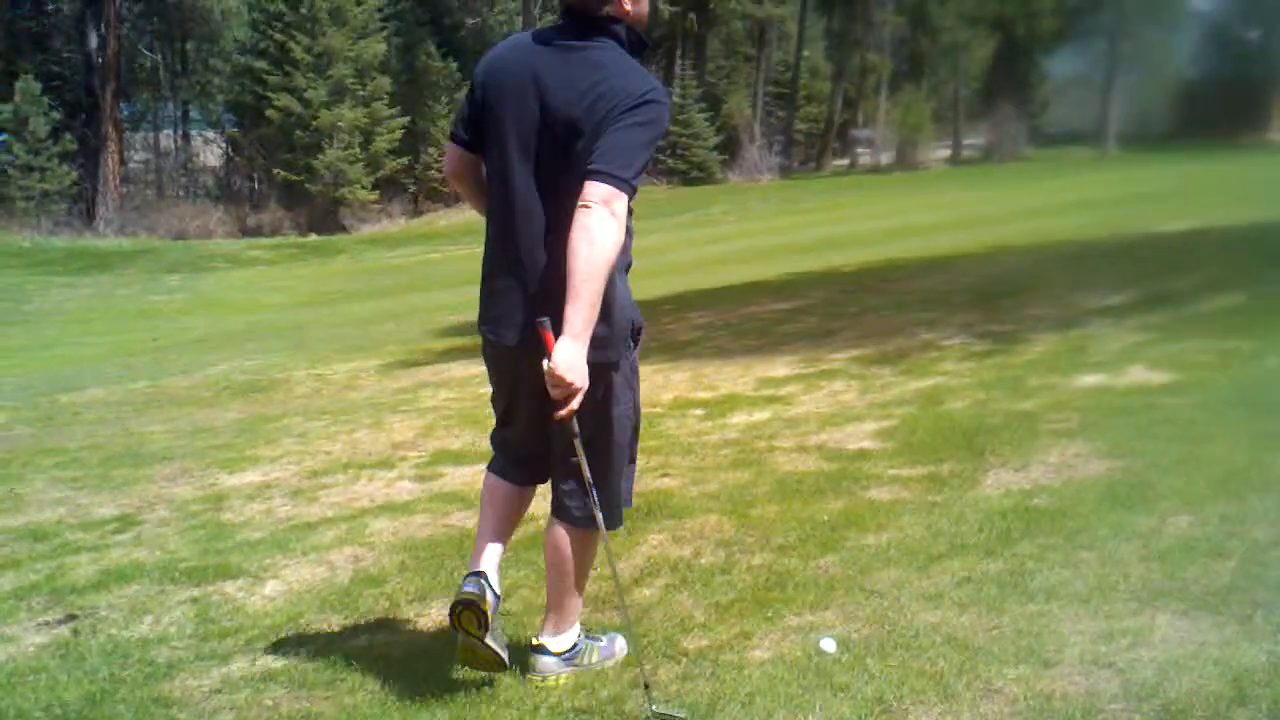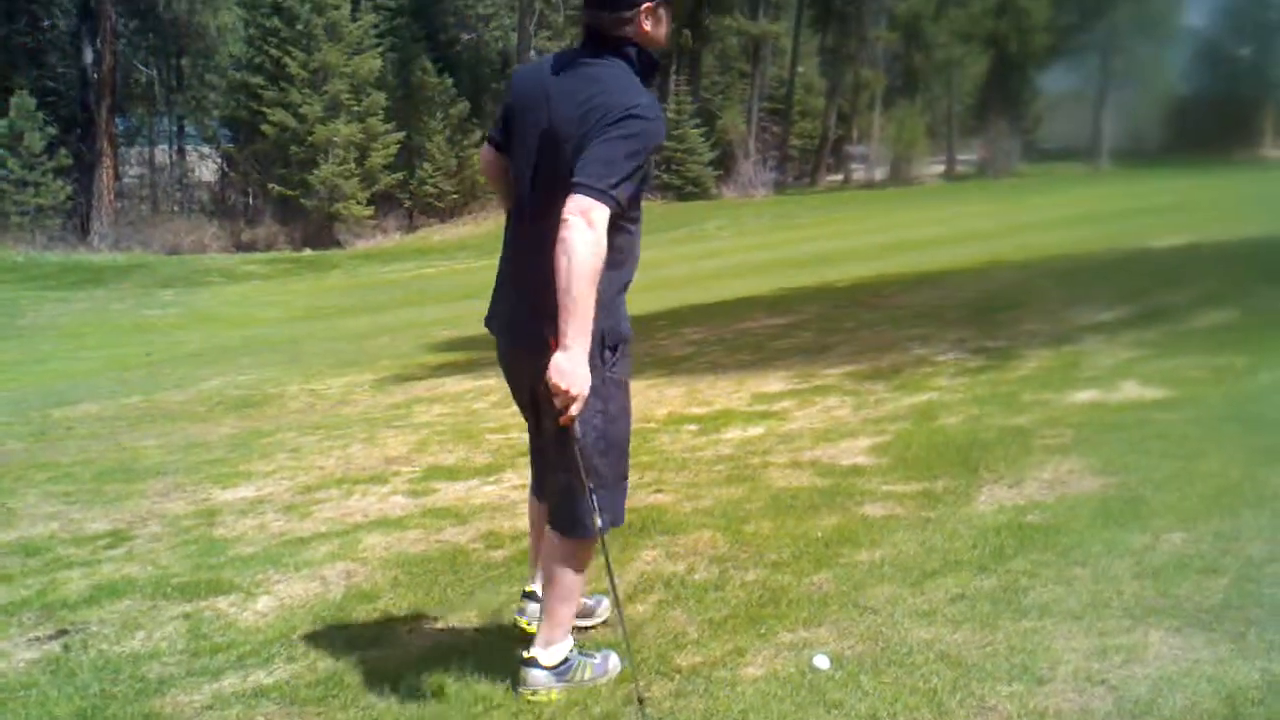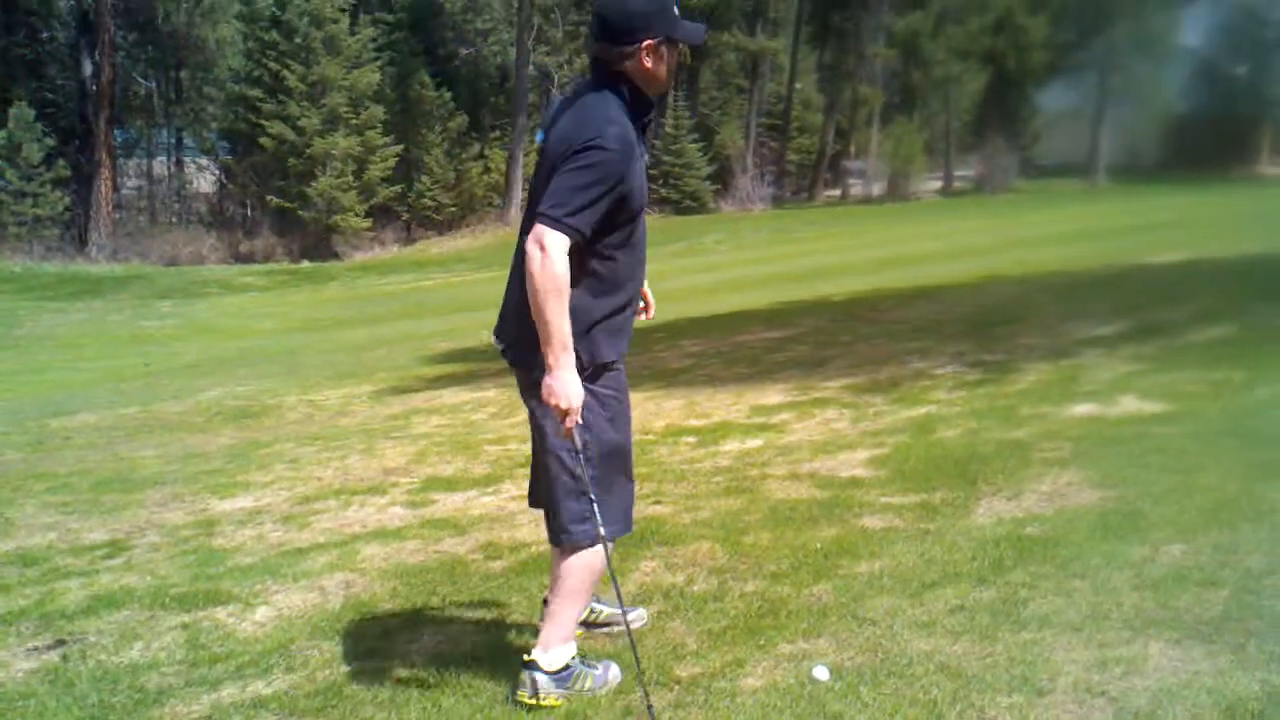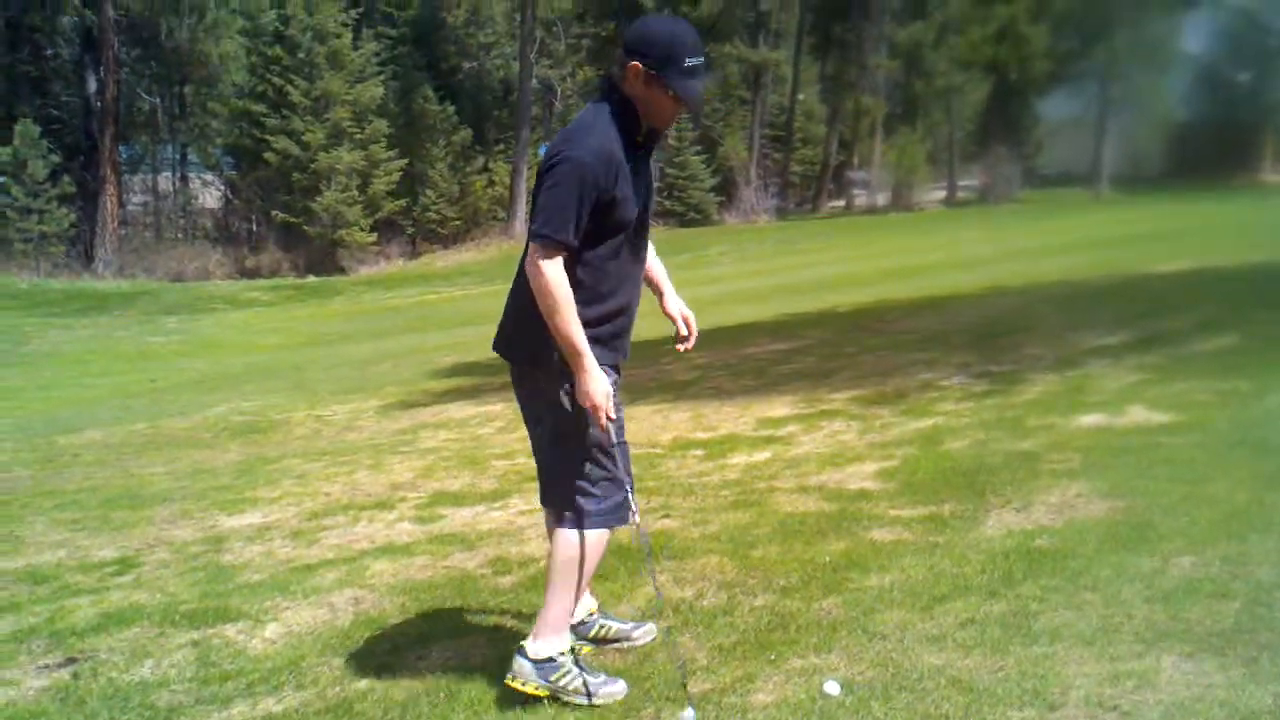
dt=0.2s
person 1, frame 1
left shoulder: (504, 61)
right shoulder: (637, 93)
left elbow: (458, 165)
right elbow: (599, 214)
right wrist: (575, 340)
left hip: (505, 314)
right hip: (585, 329)
left knee: (516, 456)
right knee: (583, 488)
left ankle: (480, 579)
right ankle: (558, 642)
person 1, frame 2
left shoulder: (535, 76)
right shoulder: (632, 109)
left elbow: (493, 163)
right elbow: (583, 223)
right wrist: (575, 349)
left hip: (516, 318)
right hip: (577, 332)
left knee: (553, 464)
right knee: (582, 489)
left ankle: (545, 596)
right ankle: (549, 656)
person 1, frame 3
left shoulder: (583, 106)
right shoulder: (608, 139)
right elbow: (544, 249)
left wrist: (623, 276)
right wrist: (561, 367)
left hip: (556, 337)
right hip: (577, 347)
left knee: (570, 481)
right knee: (590, 499)
left ankle: (570, 601)
right ankle: (550, 663)
person 1, frame 4
left shoulder: (634, 138)
right shoulder: (590, 151)
right elbow: (544, 264)
left wrist: (666, 290)
right wrist: (585, 370)
left hip: (592, 342)
right hip: (562, 350)
left knee: (577, 484)
right knee: (597, 491)
left ankle: (576, 612)
right ankle: (542, 653)
